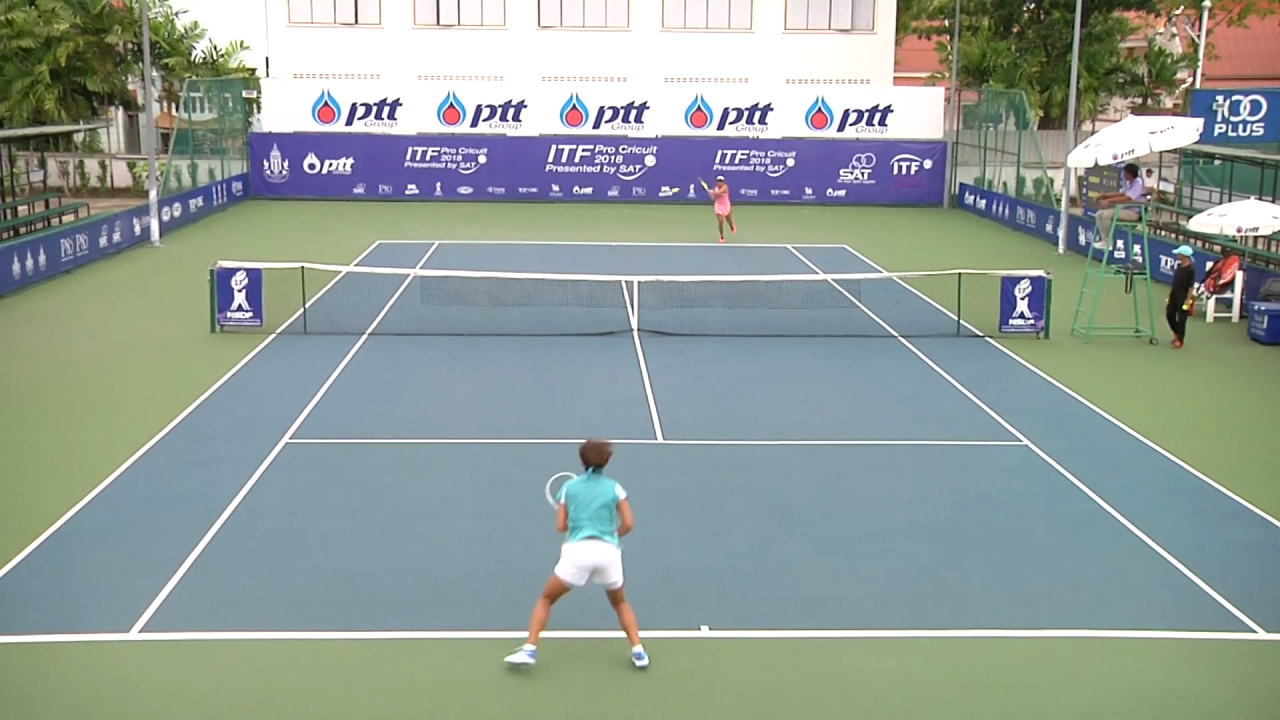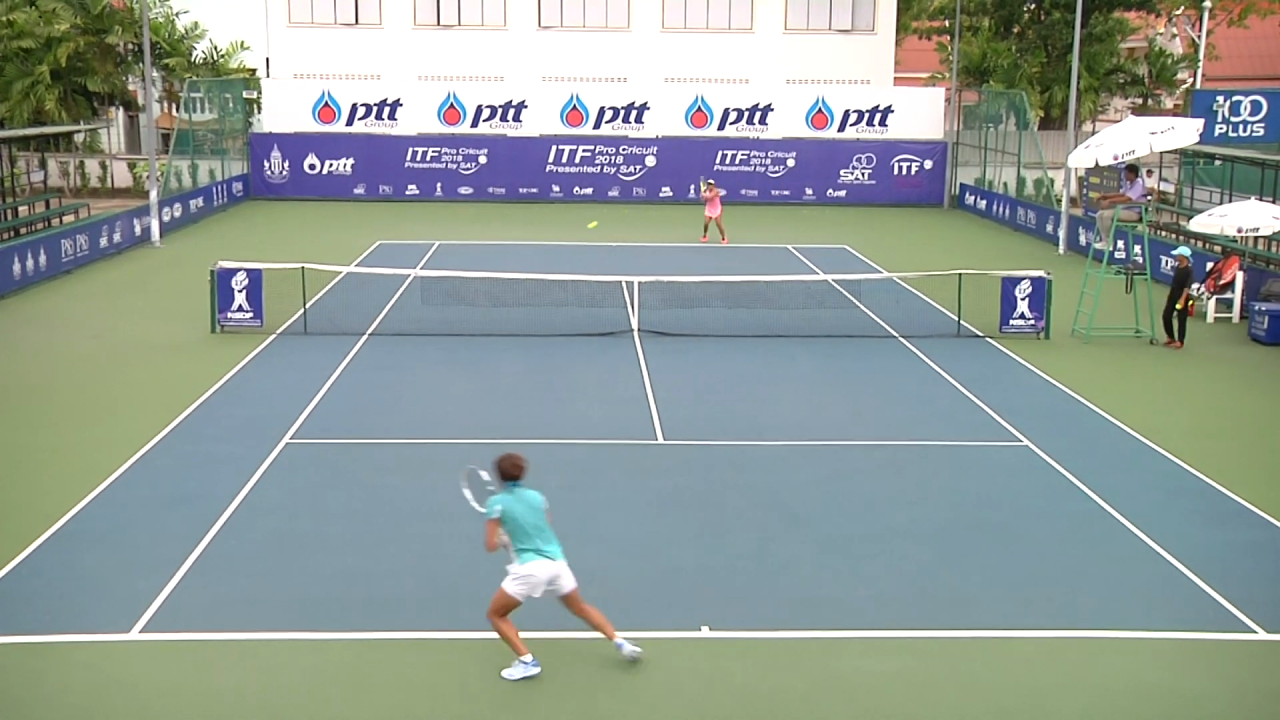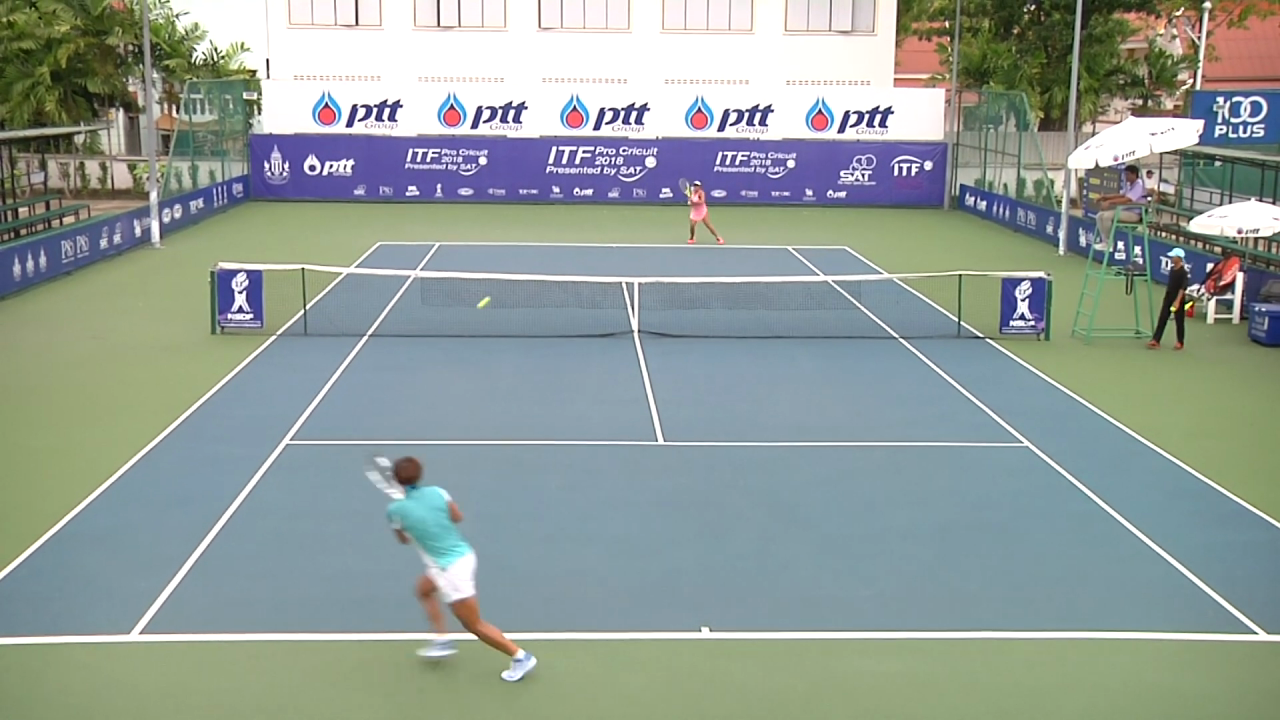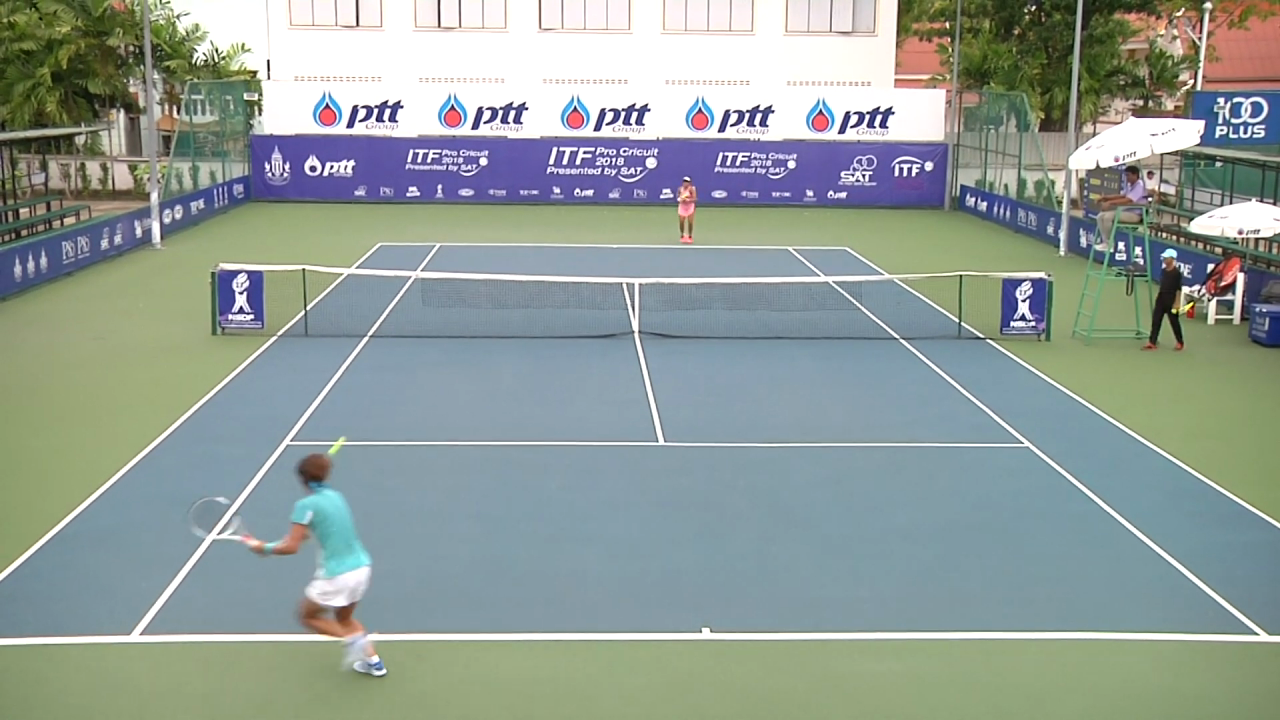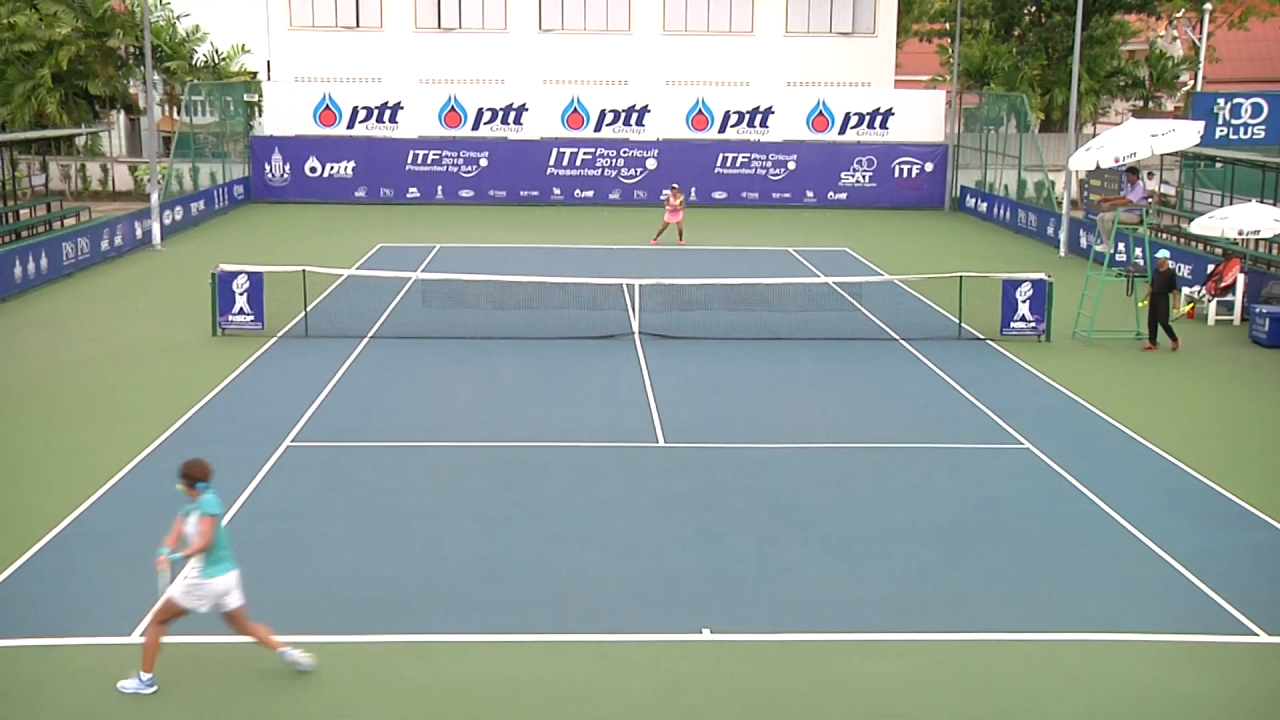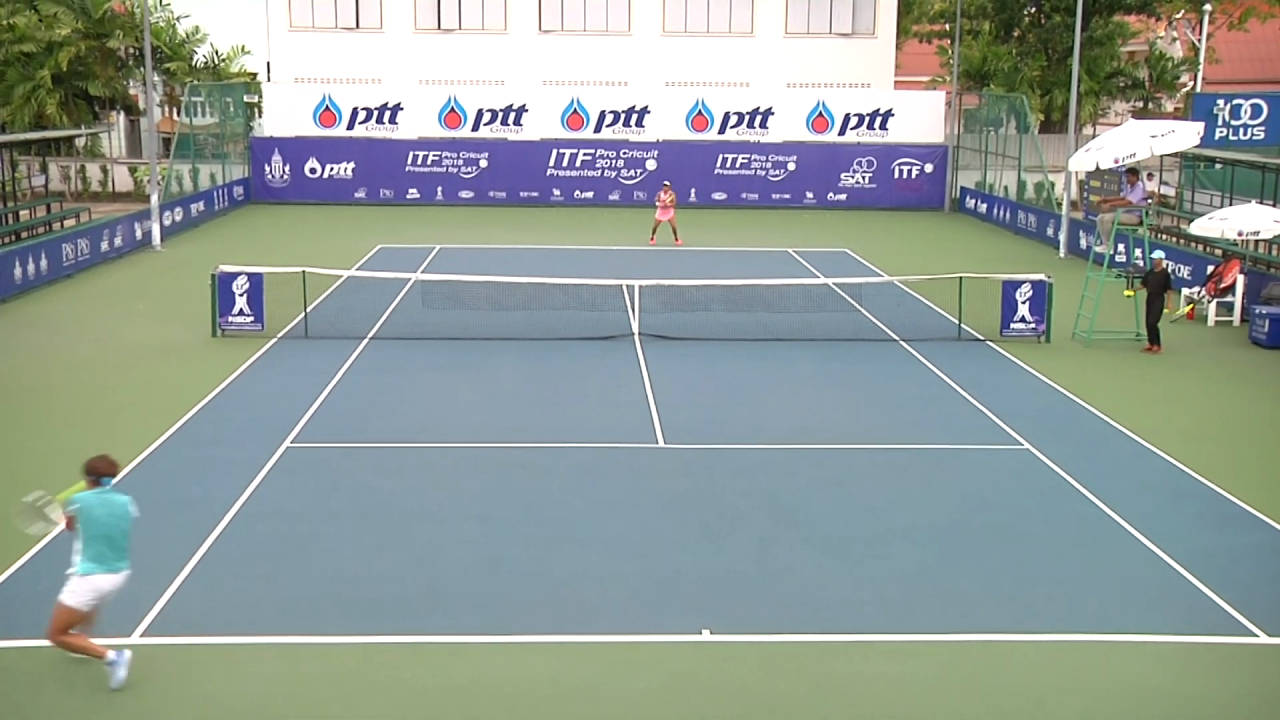
dt=0.2s
person 1, frame 1
left shoulder: (569, 487)
right shoulder: (614, 487)
left elbow: (561, 526)
right elbow: (628, 524)
left hip: (578, 553)
right hip: (608, 553)
left knee: (545, 600)
right knee: (620, 603)
left ankle: (529, 650)
right ankle: (638, 651)
person 1, frame 2
left shoulder: (496, 503)
right shoulder: (536, 497)
left elbow: (491, 546)
left wrist: (502, 540)
left hip: (530, 568)
right hip: (554, 562)
left knee: (495, 615)
right knee: (580, 608)
left ankle: (527, 661)
right ankle: (621, 644)
person 1, frame 3
left shoulder: (396, 510)
right shoulder: (438, 493)
left elbow: (404, 539)
right elbow: (458, 518)
left hip: (449, 568)
right hip: (464, 557)
left knee: (474, 626)
right knee: (423, 590)
left ankle: (521, 657)
right ankle: (442, 642)
person 1, frame 4
left shoulder: (307, 505)
right shoulder: (335, 496)
left elbow: (292, 547)
left wrist: (263, 548)
left hip: (338, 575)
right hip: (362, 567)
left knee: (306, 617)
right knee: (344, 619)
left ankle: (353, 639)
right ankle: (373, 661)
person 1, frame 5
left shoulder: (208, 501)
right shoulder: (190, 510)
left elbow: (205, 543)
right elbow: (174, 537)
left wrist: (174, 557)
right wrist: (165, 555)
left hip: (205, 580)
right hip: (227, 576)
left knee: (157, 622)
right knee: (245, 626)
left ankle: (146, 678)
right ankle: (288, 652)
person 1, frame 6
left shoulder: (79, 500)
right shoulder: (127, 503)
left elbow: (71, 527)
left hip: (89, 578)
right hip: (118, 575)
left knee: (56, 635)
left ankle: (112, 657)
